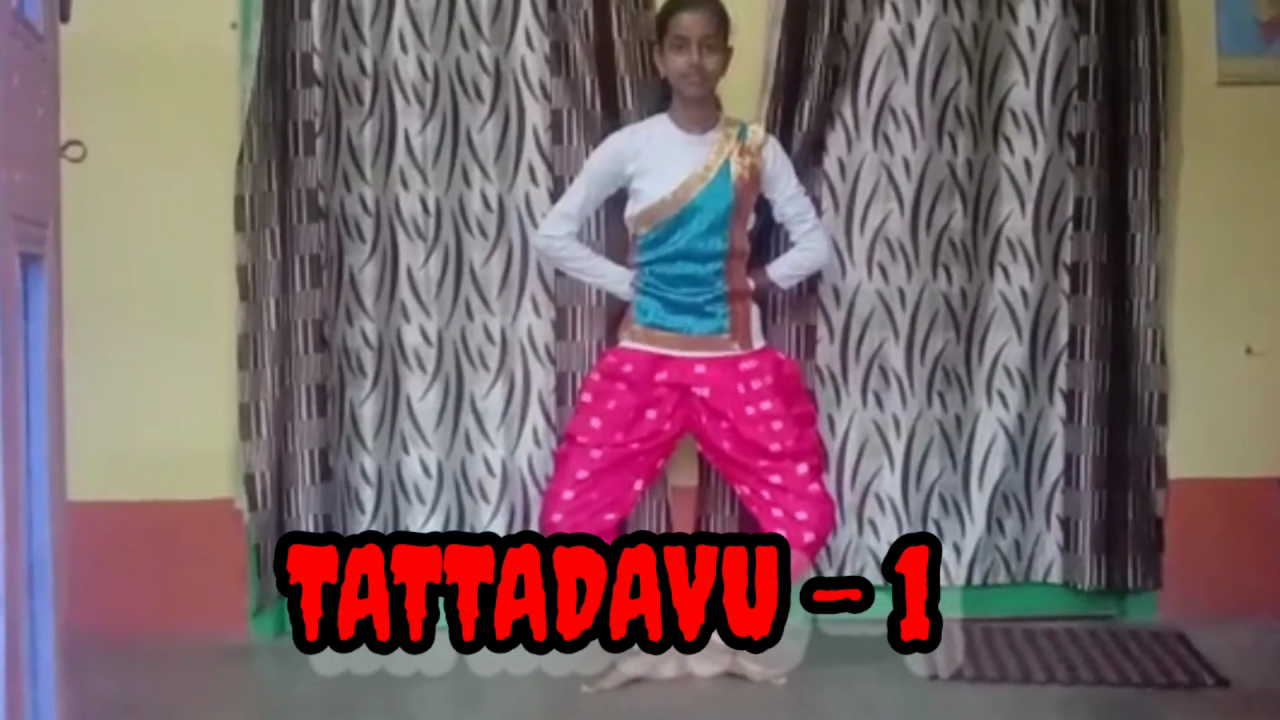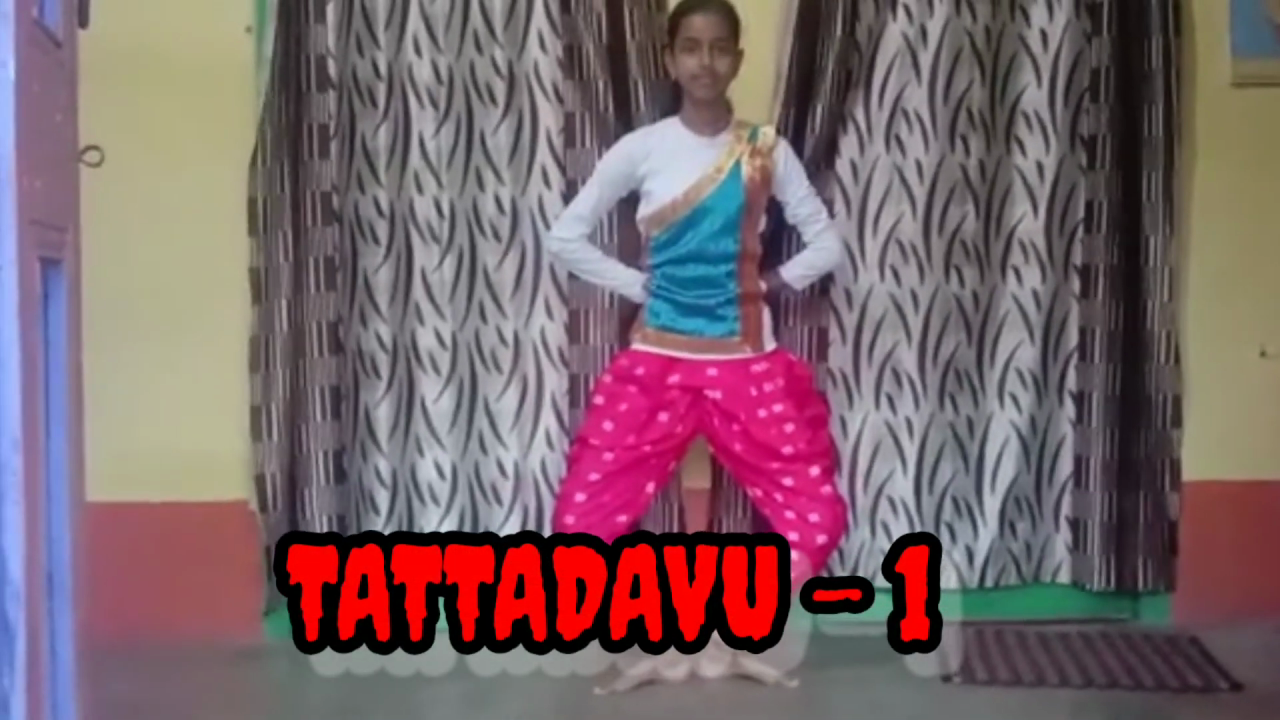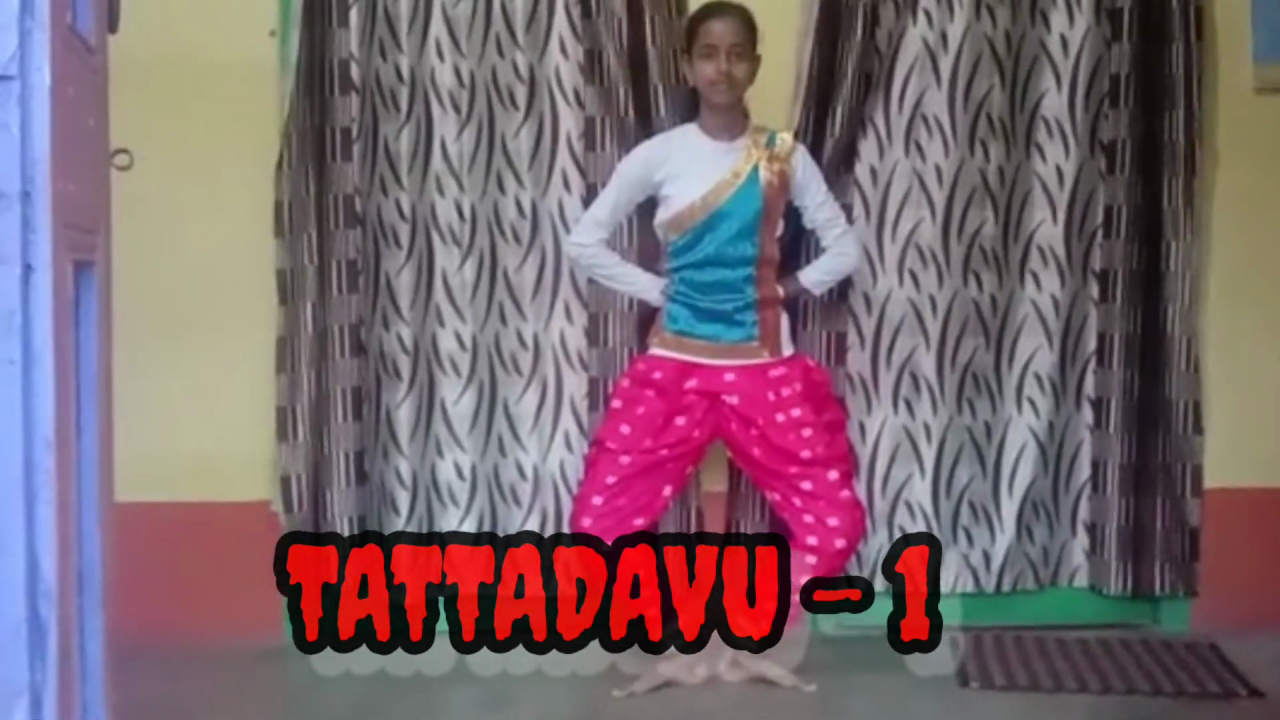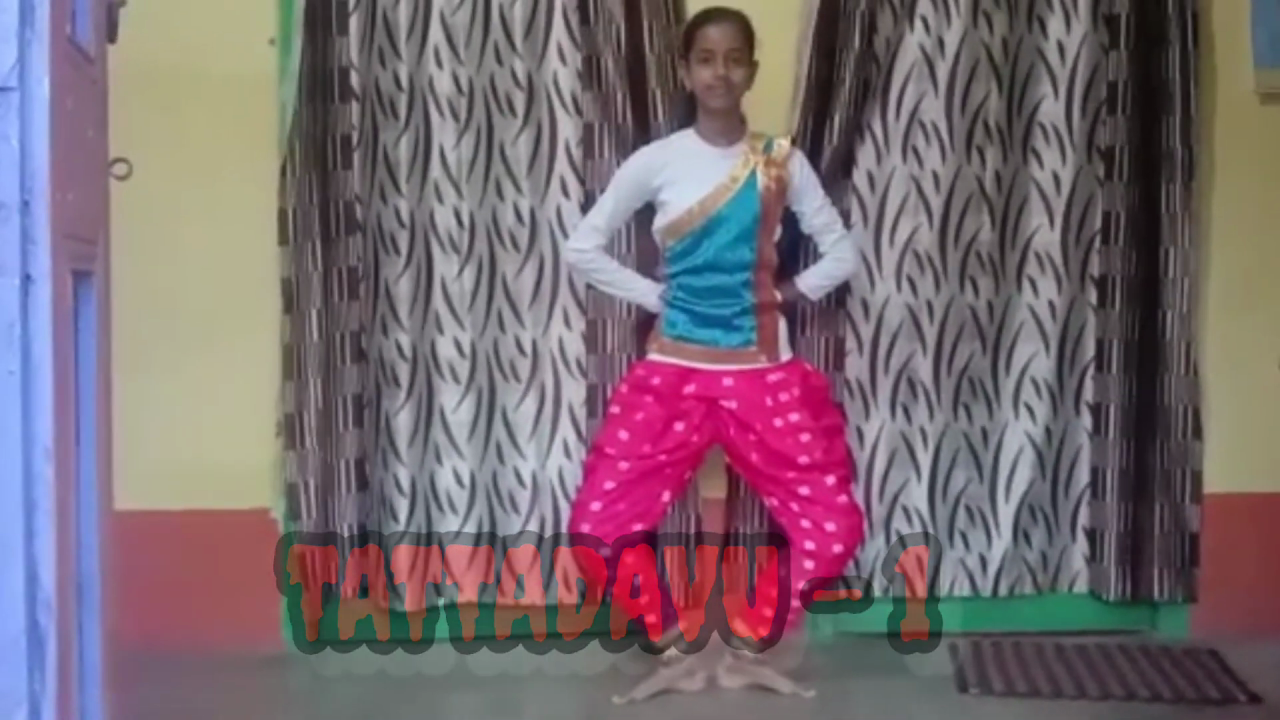
dt=0.5s
person 1, frame 1
left shoulder: (757, 149)
right shoulder: (629, 146)
left elbow: (815, 245)
right elbow: (552, 235)
left wrist: (757, 281)
right wrist: (628, 282)
left hip: (735, 360)
right hip: (644, 359)
left knee: (806, 514)
right knee: (569, 517)
person 1, frame 2
left shoulder: (767, 150)
right shoulder: (640, 149)
left elbow: (827, 244)
right elbow: (564, 238)
left wrist: (769, 283)
right wrist: (640, 285)
left hip: (746, 363)
right hip: (657, 362)
left knee: (818, 516)
right knee: (581, 519)
person 1, frame 3
left shoulder: (785, 157)
right shoulder: (658, 155)
left elbow: (845, 248)
right elbow: (583, 243)
left wrist: (787, 288)
right wrist: (658, 290)
left hip: (765, 369)
right hip: (675, 367)
left knee: (835, 523)
right knee: (598, 523)
left ankle: (750, 642)
person 1, frame 4
left shoulder: (783, 162)
right shoulder: (656, 162)
left elbow: (841, 253)
right elbow: (581, 249)
left wrist: (786, 293)
right wrist: (657, 296)
left hip: (763, 375)
right hip: (673, 373)
left knee: (833, 529)
right knee: (597, 526)
